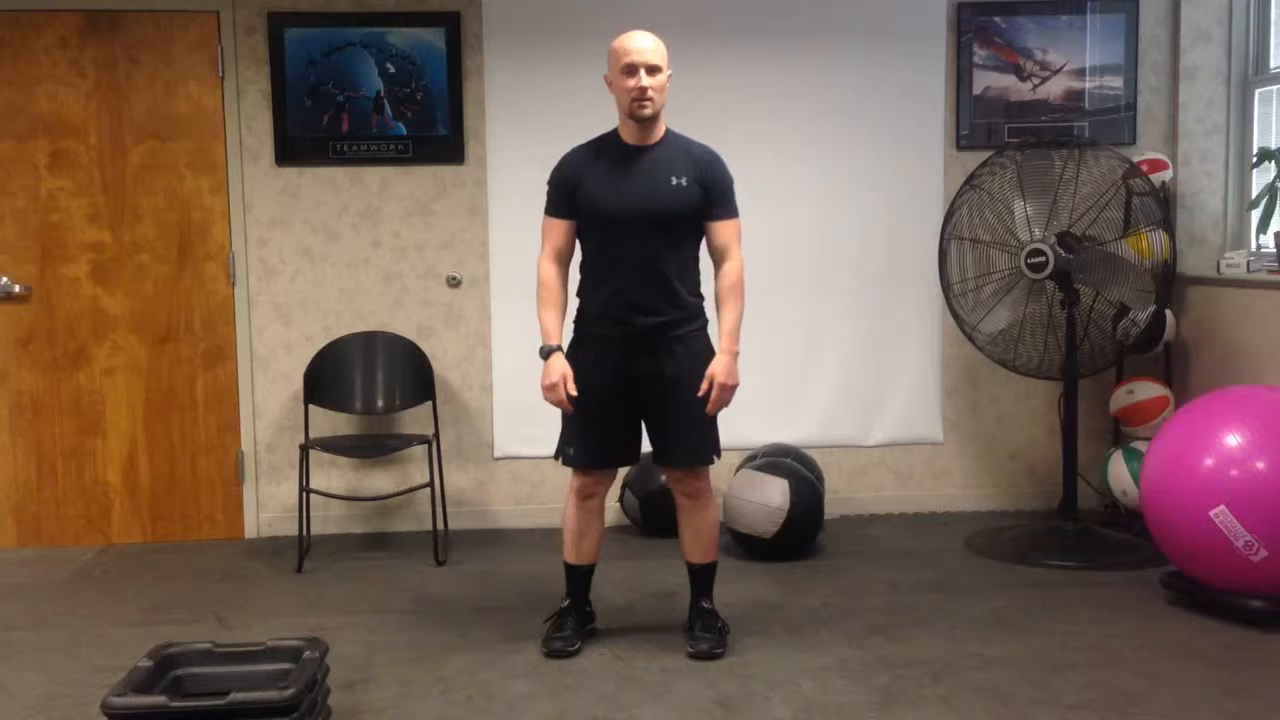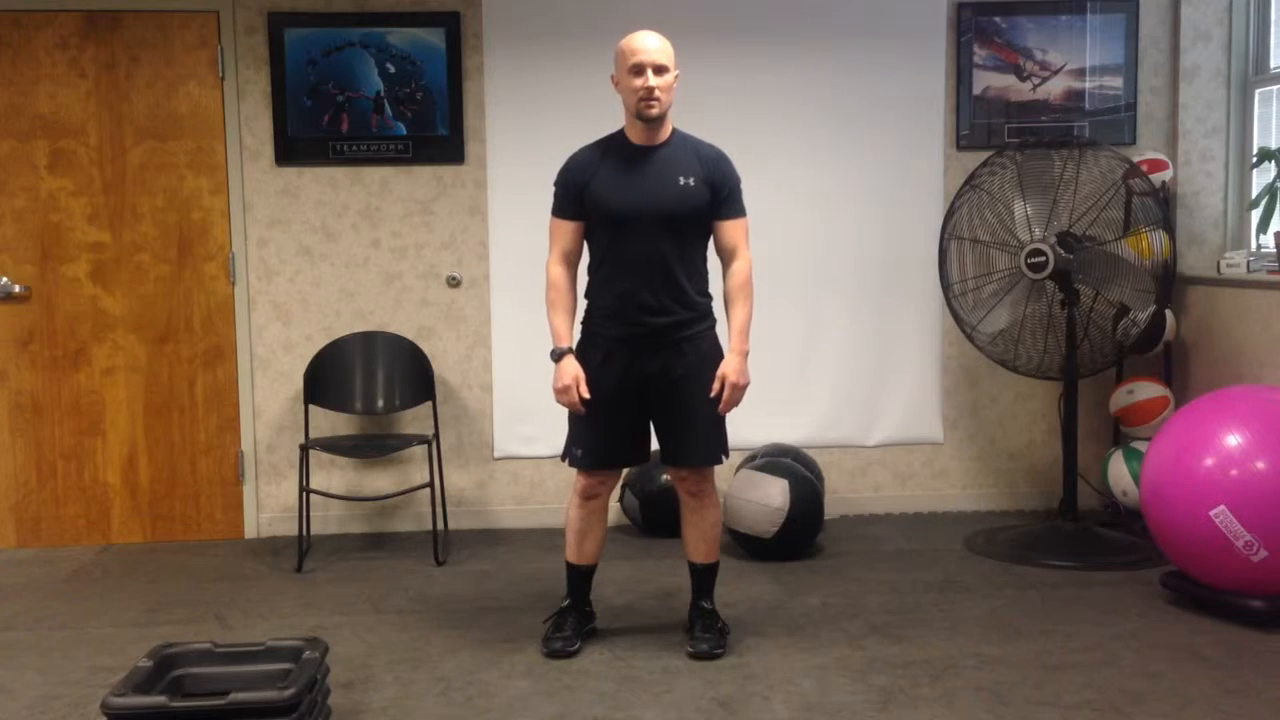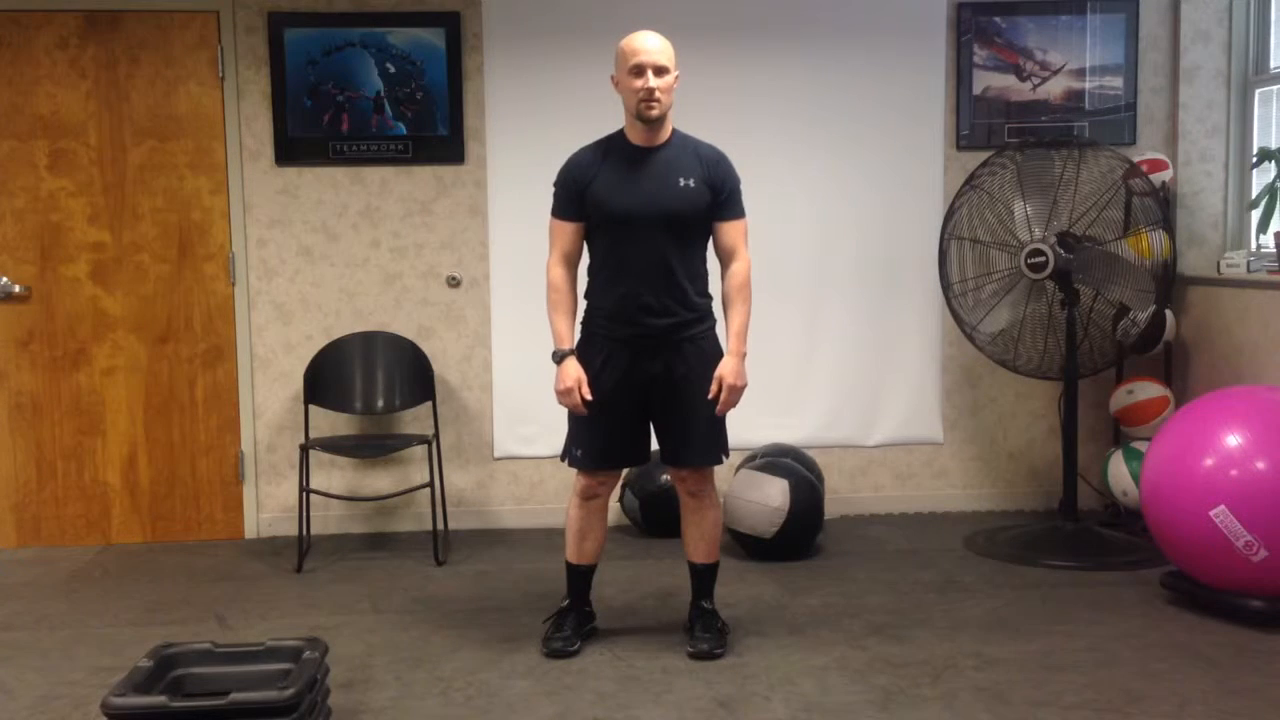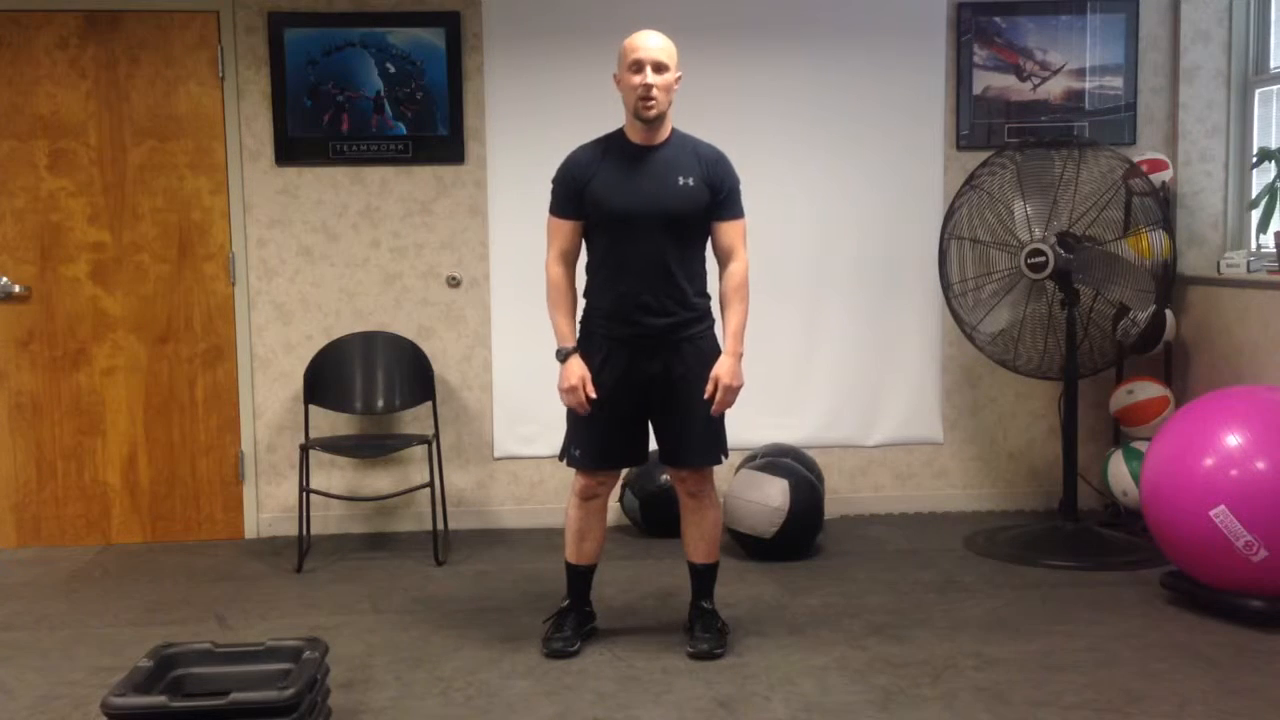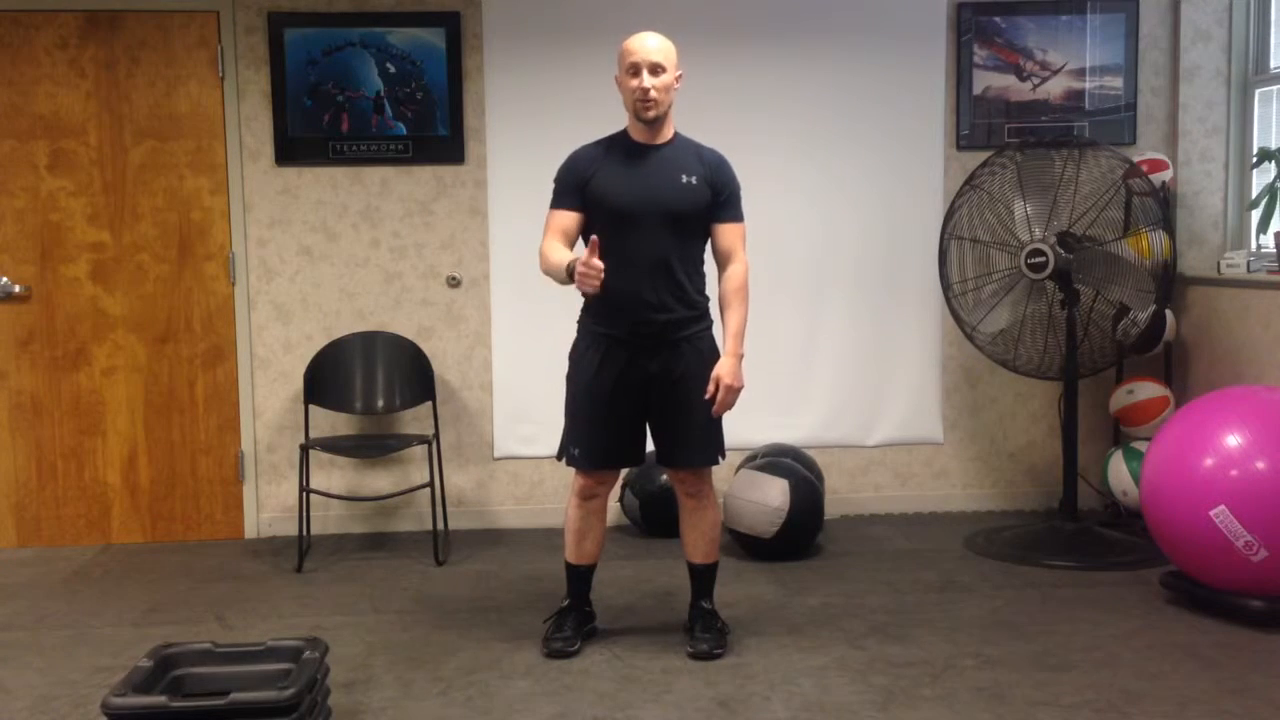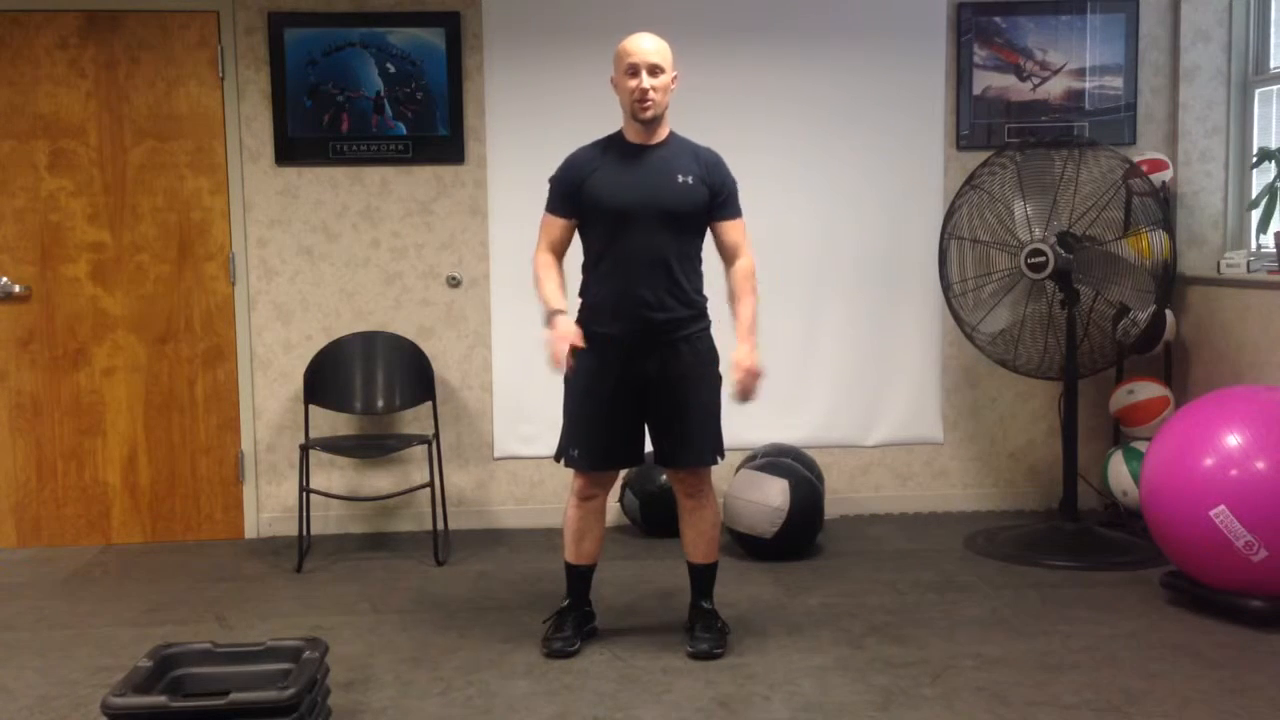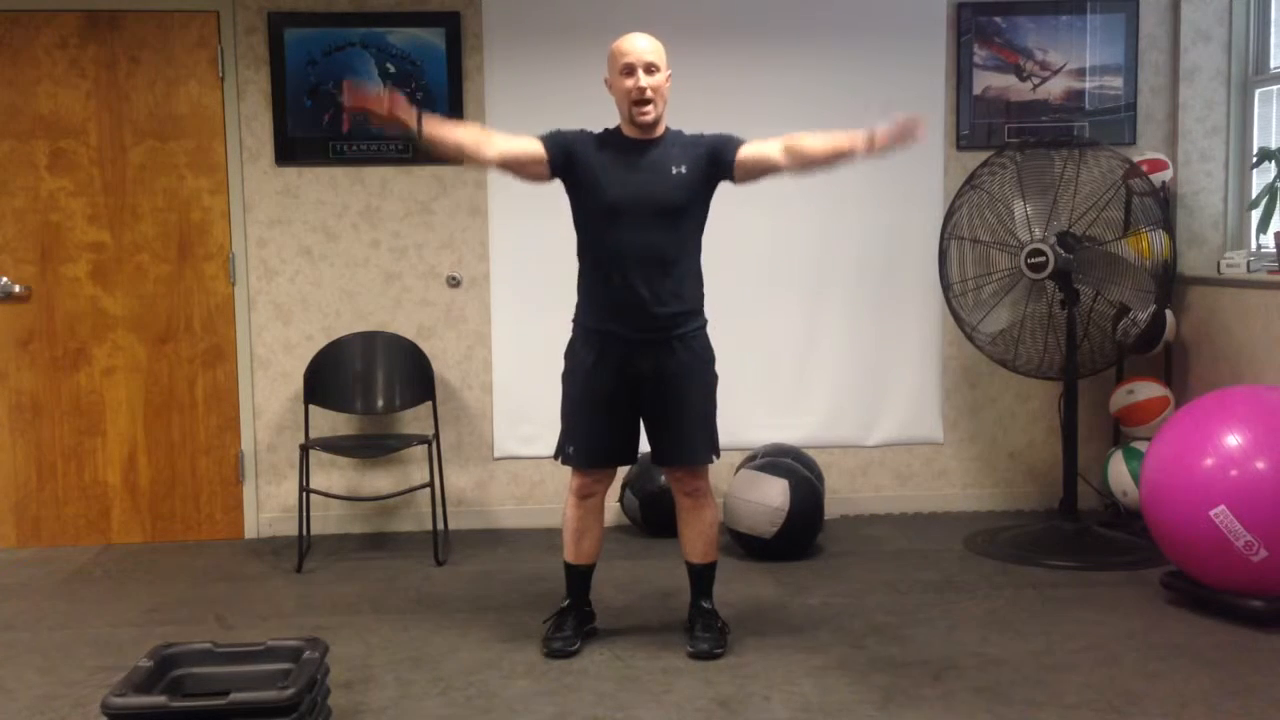
dt=0.4s
person 1, frame 1
left shoulder: (701, 164)
right shoulder: (578, 167)
left elbow: (728, 260)
right elbow: (553, 260)
left wrist: (727, 349)
right wrist: (552, 349)
left hip: (680, 348)
right hip: (599, 349)
left knee: (691, 480)
right knee: (588, 481)
left ankle: (703, 607)
right ankle: (576, 607)
person 1, frame 2
left shoulder: (708, 164)
right shoulder: (585, 168)
left elbow: (736, 259)
right elbow: (561, 262)
left wrist: (738, 349)
right wrist: (563, 352)
left hip: (689, 347)
right hip: (607, 349)
left knee: (696, 480)
right knee: (592, 482)
left ankle: (703, 607)
right ankle: (576, 607)
person 1, frame 3
left shoulder: (709, 165)
right shoulder: (585, 168)
left elbow: (735, 261)
right elbow: (561, 264)
left wrist: (735, 351)
right wrist: (564, 354)
left hip: (689, 348)
right hip: (608, 350)
left knee: (696, 481)
right knee: (592, 482)
left ankle: (703, 608)
right ankle: (576, 607)
person 1, frame 4
left shoulder: (708, 164)
right shoulder: (584, 166)
left elbow: (734, 261)
right elbow: (560, 262)
left wrist: (731, 352)
right wrist: (568, 352)
left hip: (688, 348)
right hip: (608, 349)
left knee: (695, 481)
right knee: (591, 482)
left ankle: (703, 608)
right ankle: (576, 608)
person 1, frame 5
left shoulder: (709, 168)
right shoulder: (586, 164)
left elbow: (733, 263)
right elbow: (550, 245)
left wrist: (732, 352)
right wrist: (571, 266)
left hip: (686, 348)
right hip: (604, 347)
left knee: (694, 481)
right knee: (590, 481)
left ankle: (703, 608)
right ankle: (576, 607)
person 1, frame 6
left shoulder: (704, 166)
right shoulder: (582, 167)
left elbow: (738, 257)
right elbow: (548, 251)
left wrist: (746, 340)
right wrist: (557, 314)
left hip: (684, 348)
right hip: (602, 350)
left knee: (694, 481)
right knee: (589, 482)
left ankle: (703, 607)
right ankle: (576, 608)
person 1, frame 7
left shoulder: (702, 152)
right shoulder: (579, 152)
left elbow: (784, 153)
right elbow: (494, 147)
left wrist: (860, 143)
right wrist: (415, 122)
left hip: (680, 346)
right hip: (599, 346)
left knee: (691, 480)
right knee: (587, 481)
left ankle: (703, 608)
right ankle: (576, 607)
